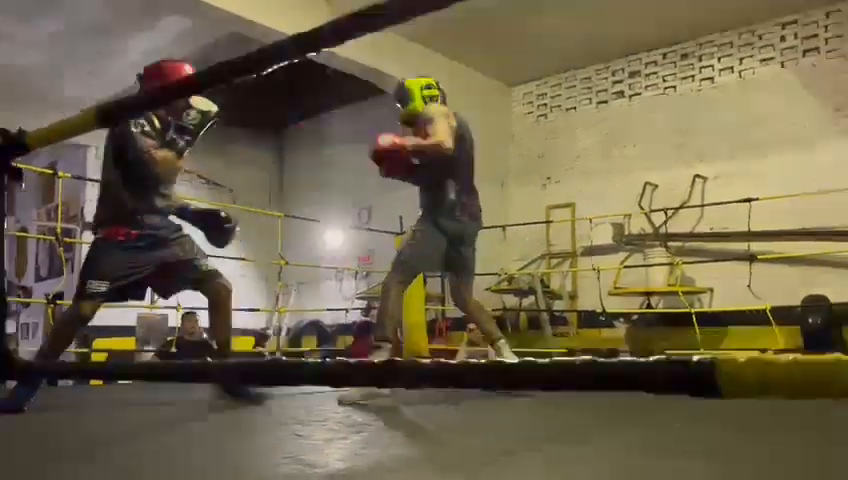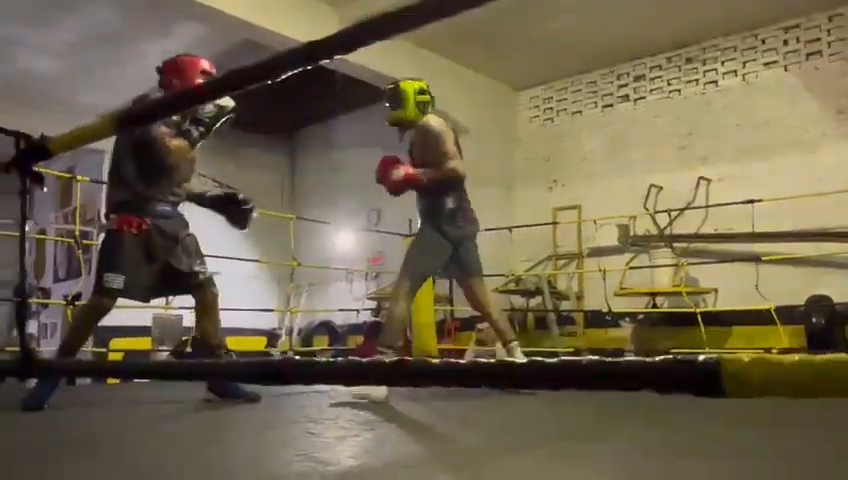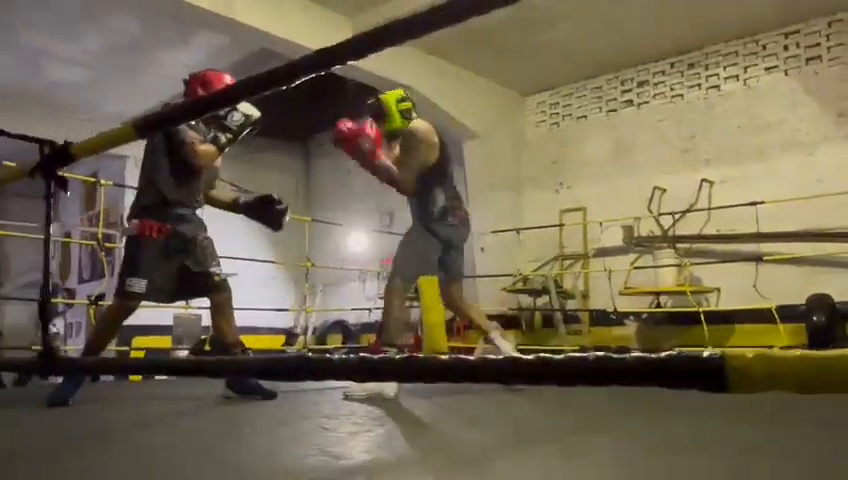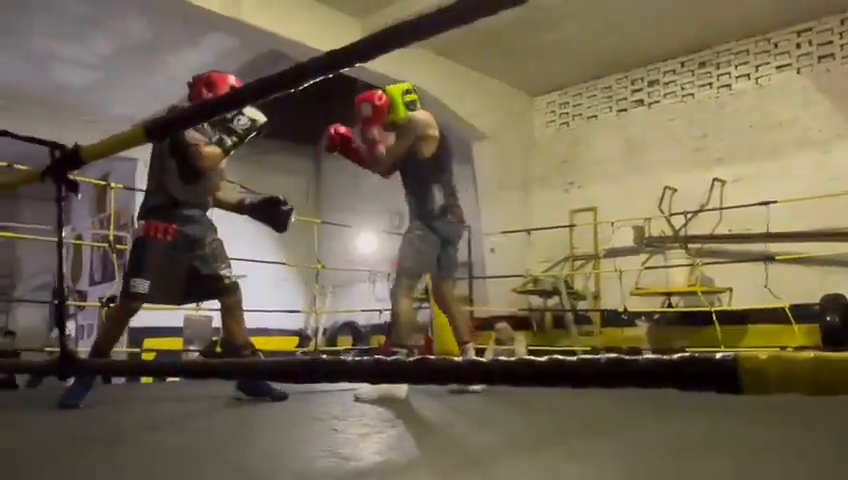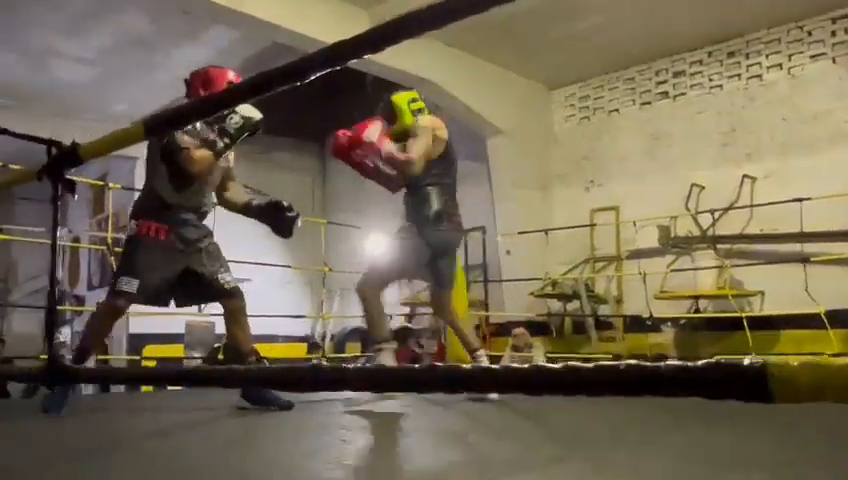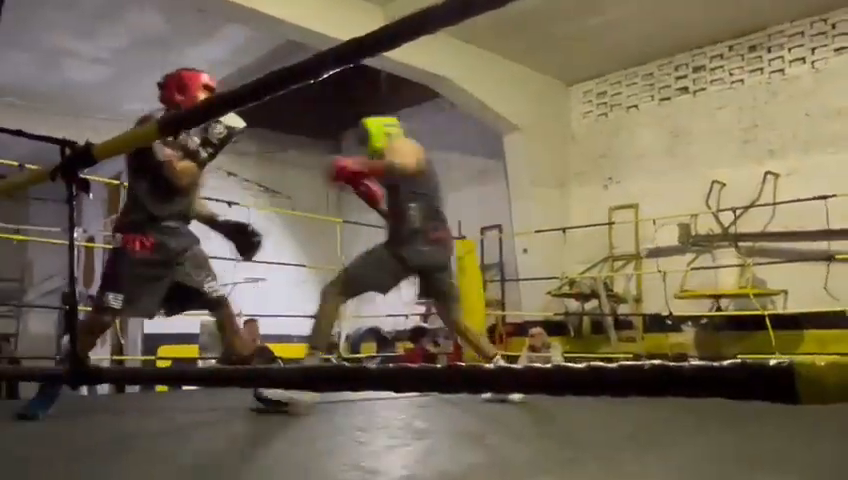
dt=0.2s
person 1, frame 1
left shoulder: (170, 127)
right shoulder: (133, 117)
right elbow: (154, 166)
left wrist: (195, 214)
right wrist: (189, 130)
left hip: (162, 230)
right hip: (120, 231)
left knee: (220, 288)
right knee: (83, 309)
left ankle: (227, 373)
right ankle: (29, 381)
person 1, frame 2
left shoulder: (185, 121)
right elbow: (168, 156)
left wrist: (215, 200)
right wrist: (204, 122)
left hip: (171, 222)
right hip: (133, 220)
left knee: (208, 294)
right knee: (103, 301)
left ankle: (217, 375)
right ankle: (51, 376)
person 1, frame 3
left shoulder: (211, 134)
right elbow: (198, 158)
left wrist: (247, 204)
right wrist: (231, 131)
left hip: (190, 224)
right hip: (155, 223)
left knee: (222, 294)
right knee: (127, 301)
left ankle: (237, 374)
right ankle: (76, 374)
person 1, frame 4
left shoulder: (216, 135)
right elbow: (203, 161)
left wrist: (254, 206)
right wrist: (236, 134)
left hip: (199, 226)
right hip: (163, 224)
left knee: (231, 295)
right knee: (131, 301)
left ankle: (249, 375)
right ankle: (87, 376)
person 1, frame 5
left shoulder: (218, 135)
left elbow: (227, 192)
right elbow: (193, 165)
left wrist: (261, 209)
right wrist: (229, 135)
left hip: (195, 230)
right hip: (156, 226)
left knee: (233, 298)
right knee: (117, 302)
left ankle: (252, 382)
person 1, frame 6
left shoulder: (195, 138)
right shoulder: (154, 125)
right elbow: (178, 177)
left wrist: (225, 225)
right wrist: (212, 144)
left hip: (179, 238)
right hip: (140, 237)
left knee: (222, 305)
right knee: (102, 317)
right ankle: (51, 387)
person 2, frame 1
left shoulder: (436, 112)
right shoulder: (454, 123)
left elbow: (444, 146)
left wrist: (398, 144)
right wrist: (402, 164)
left hip: (444, 215)
right hip: (466, 216)
left knee: (394, 284)
right knee: (463, 297)
right ankle: (508, 361)
person 2, frame 2
left shoulder: (429, 126)
right shoulder: (422, 135)
left elbow: (456, 171)
left wrist: (410, 176)
right wrist: (403, 176)
left hip: (444, 223)
right hip: (460, 221)
left knee: (402, 290)
right knee: (480, 299)
right ankle: (520, 362)
person 2, frame 3
left shoulder: (416, 130)
right shoulder: (409, 138)
left elbow: (405, 184)
right elbow: (395, 172)
left wrist: (373, 152)
right wrist: (358, 147)
left hip: (435, 222)
right hip: (451, 222)
left knee: (397, 290)
right knee: (454, 299)
right ankle: (505, 348)
person 2, frame 4
left shoulder: (418, 121)
right shoulder: (412, 132)
left elbow: (382, 164)
right elbow: (386, 166)
left wrist: (369, 123)
right wrist: (349, 146)
left hip: (432, 219)
right hip: (446, 219)
left knee: (402, 290)
right knee: (445, 295)
person 2, frame 5
left shoulder: (426, 124)
right shoulder: (416, 139)
left elbow: (410, 168)
right elbow: (394, 181)
left wrist: (378, 143)
right wrist: (359, 158)
left hip: (428, 227)
right hip: (446, 228)
left knee: (368, 286)
right knee: (443, 308)
left ankle: (387, 365)
person 2, frame 6
left shoulder: (403, 146)
left elbow: (405, 166)
left wrist: (361, 168)
right wrist: (362, 183)
left hip: (411, 244)
right hip: (437, 245)
left knee: (334, 291)
right knee: (453, 321)
